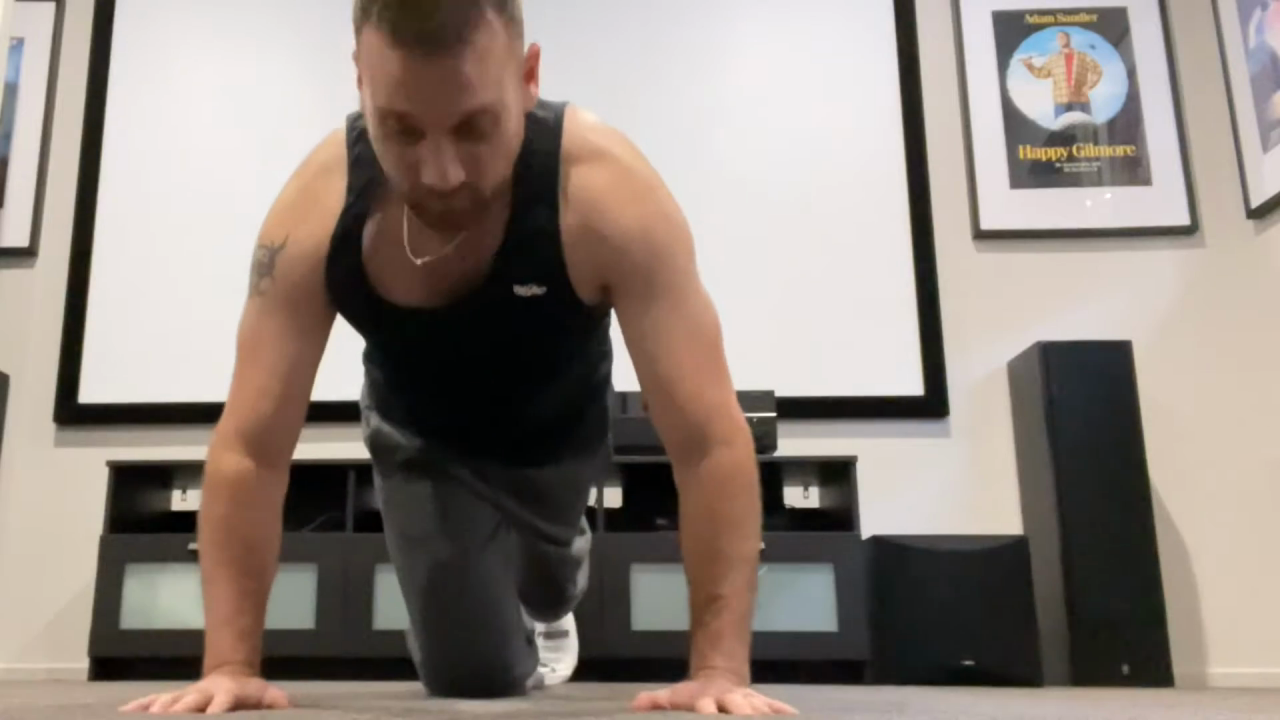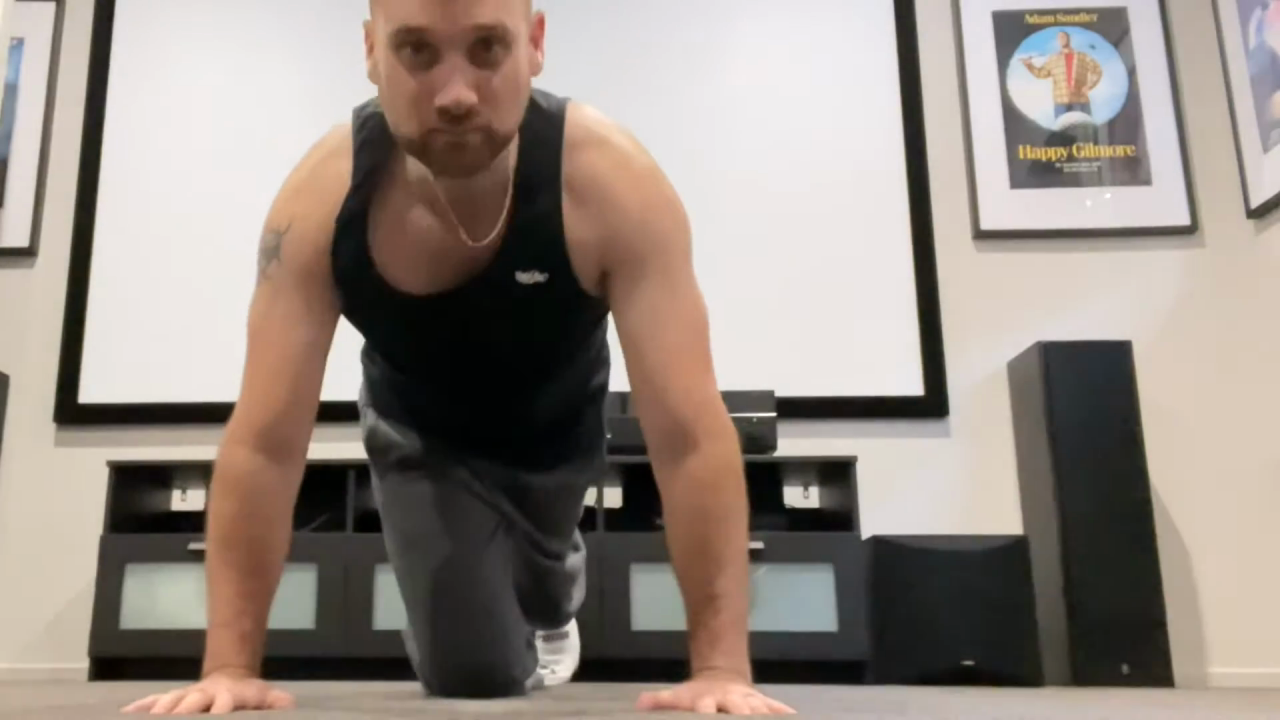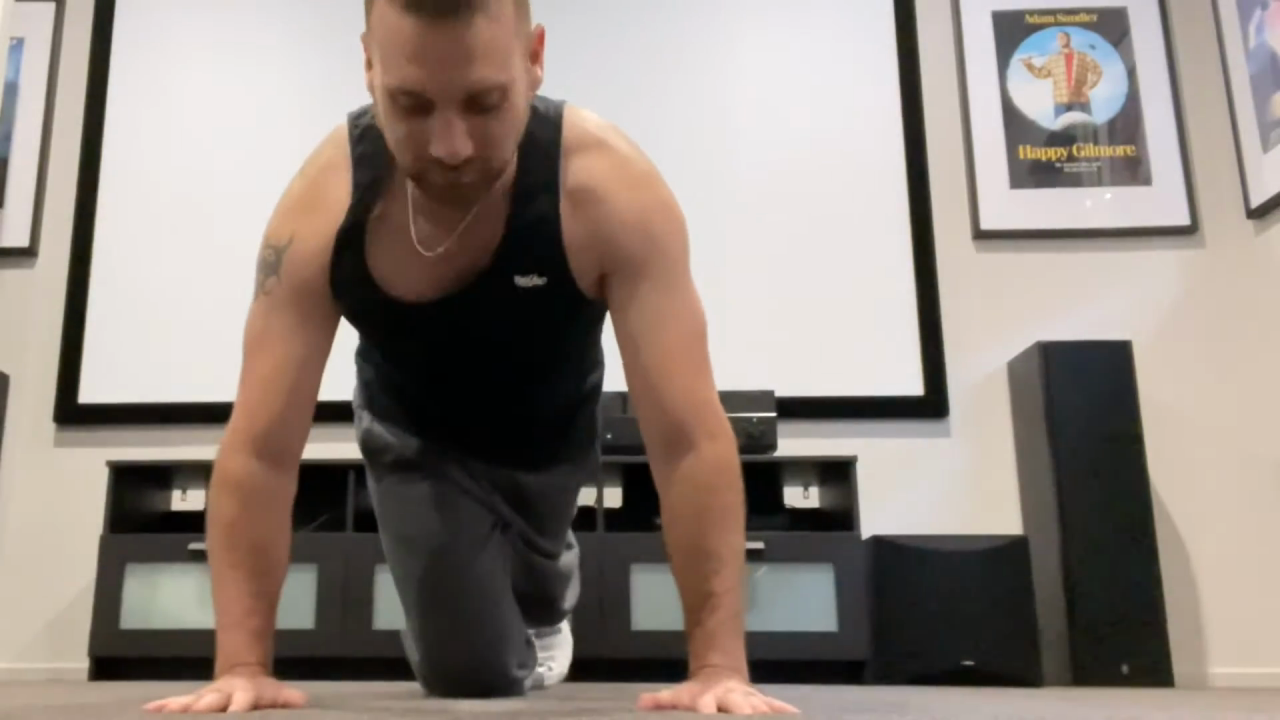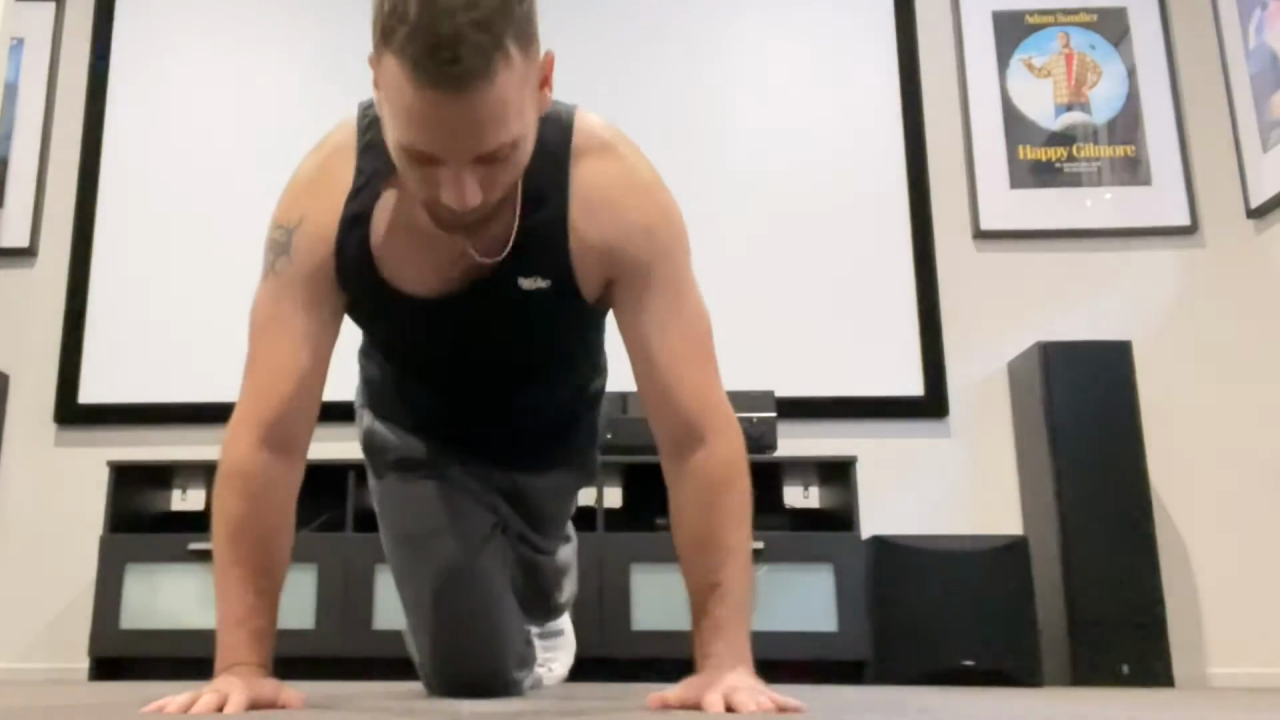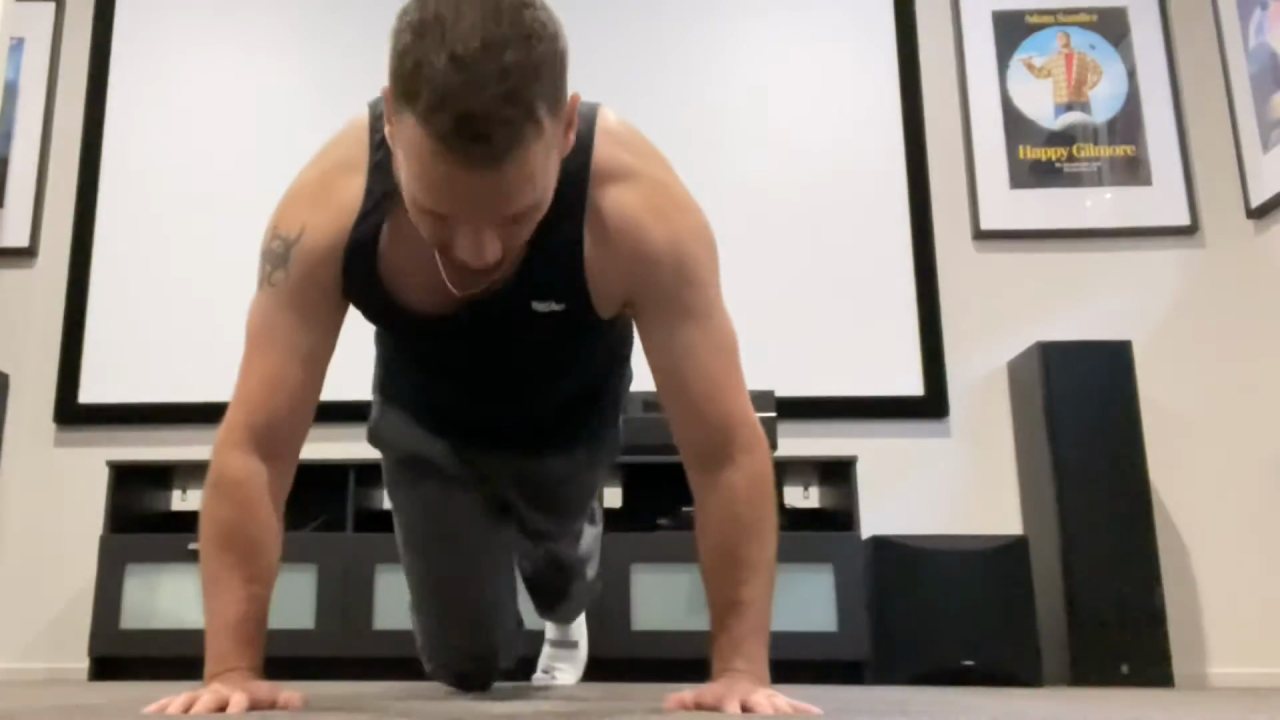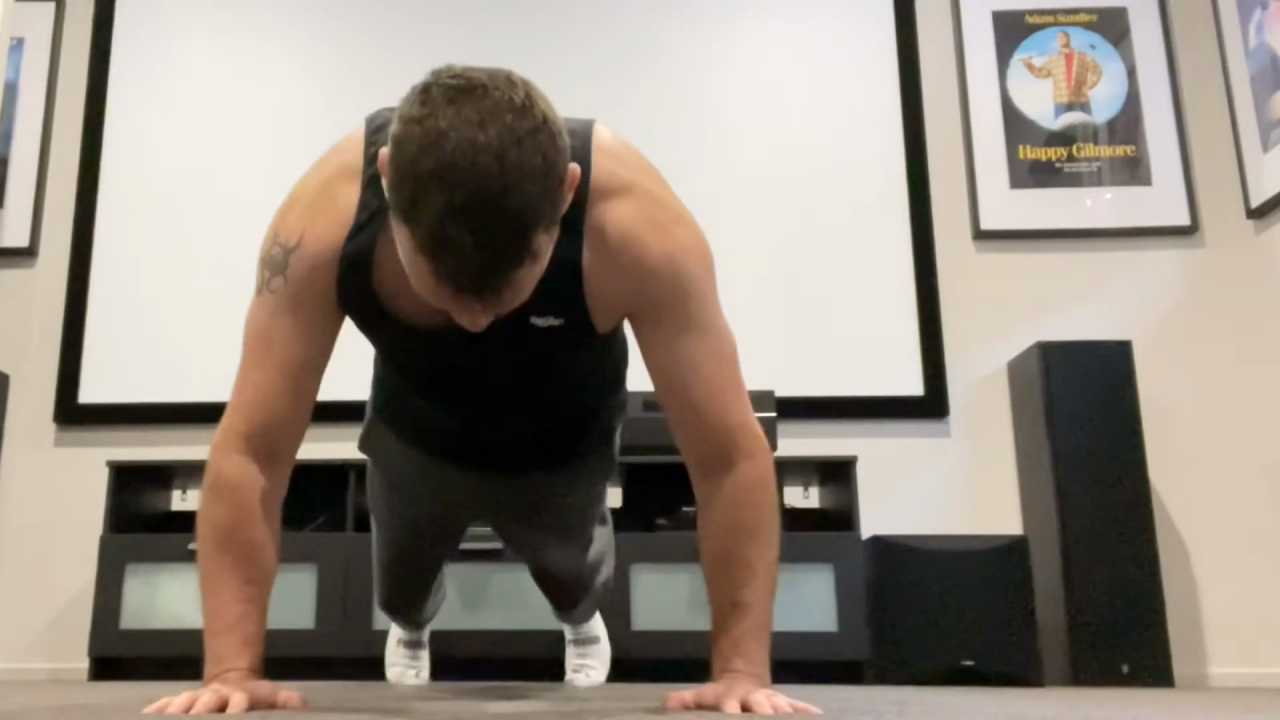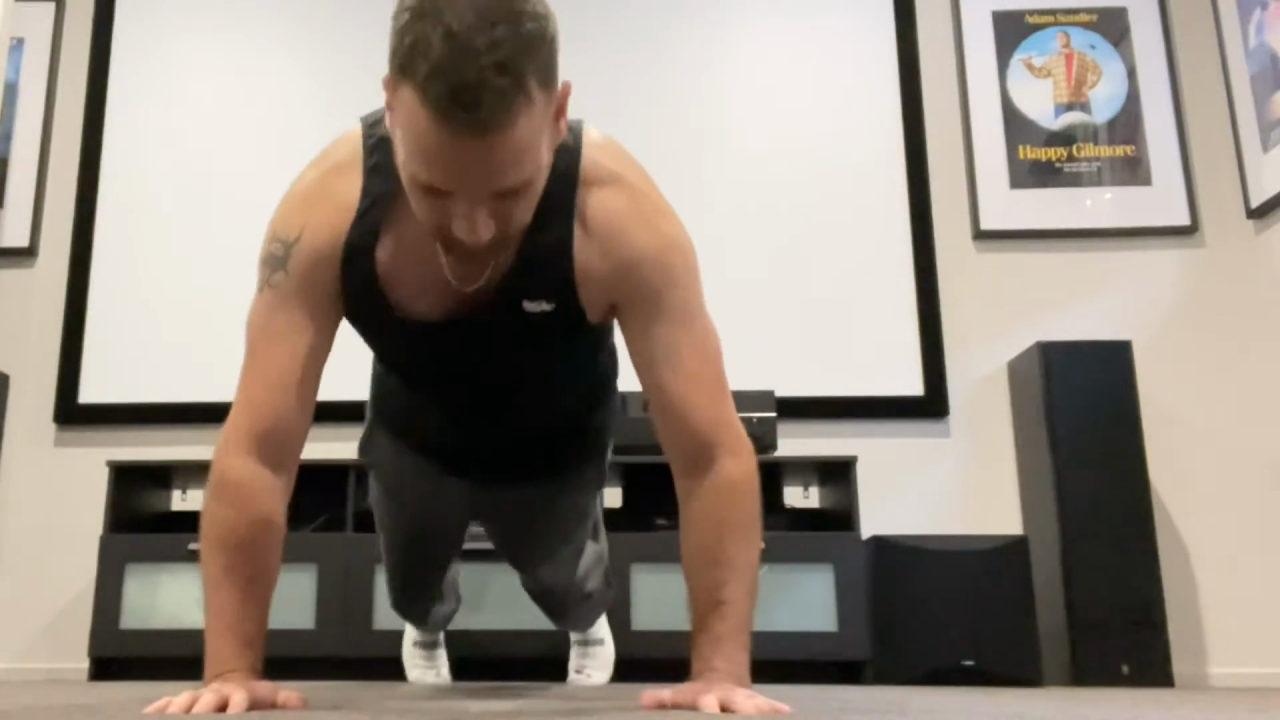
dt=0.7s
person 1, frame 1
left shoulder: (607, 192)
right shoulder: (317, 208)
left elbow: (709, 441)
right elbow: (250, 449)
left hip: (561, 426)
right hip: (418, 431)
left knee: (546, 582)
left ankle: (549, 613)
right ankle: (522, 653)
person 1, frame 2
left shoulder: (610, 181)
right shoulder: (323, 193)
left elbow: (690, 436)
right elbow: (264, 443)
left hip: (557, 426)
right hip: (418, 432)
left knee: (543, 599)
left ankle: (551, 621)
right ankle: (518, 653)
person 1, frame 3
left shoulder: (609, 185)
right shoulder: (321, 205)
left elbow: (687, 438)
right elbow: (260, 452)
left hip: (552, 425)
right hip: (411, 428)
left knee: (535, 591)
left ankle: (544, 617)
right ankle: (522, 651)
person 1, frame 4
left shoulder: (613, 188)
right shoulder: (326, 193)
left elbow: (698, 437)
right elbow: (267, 440)
left wrist: (724, 658)
left hip: (552, 428)
right hip: (414, 434)
left knee: (534, 575)
left ankle: (546, 615)
right ankle: (524, 651)
person 1, frame 5
left shoulder: (637, 205)
right shoulder: (331, 202)
left elbow: (726, 452)
right elbow: (254, 449)
left hip: (571, 419)
right hip: (426, 420)
left knee: (560, 554)
right knee: (466, 657)
left ankle: (564, 623)
person 1, frame 6
left shoulder: (633, 222)
right shoulder: (328, 213)
left elbow: (731, 457)
right elbow: (249, 451)
left hip: (565, 439)
right hip: (413, 431)
left knee: (571, 565)
right knee: (404, 578)
left ankle: (582, 621)
right ankle: (410, 623)
person 1, frame 7
left shoulder: (620, 214)
right shoulder: (329, 205)
left elbow: (713, 457)
right elbow: (256, 455)
left hip: (559, 449)
right hip: (414, 442)
left knee: (563, 580)
right knee: (413, 577)
left ankle: (588, 626)
right ankle: (426, 628)
